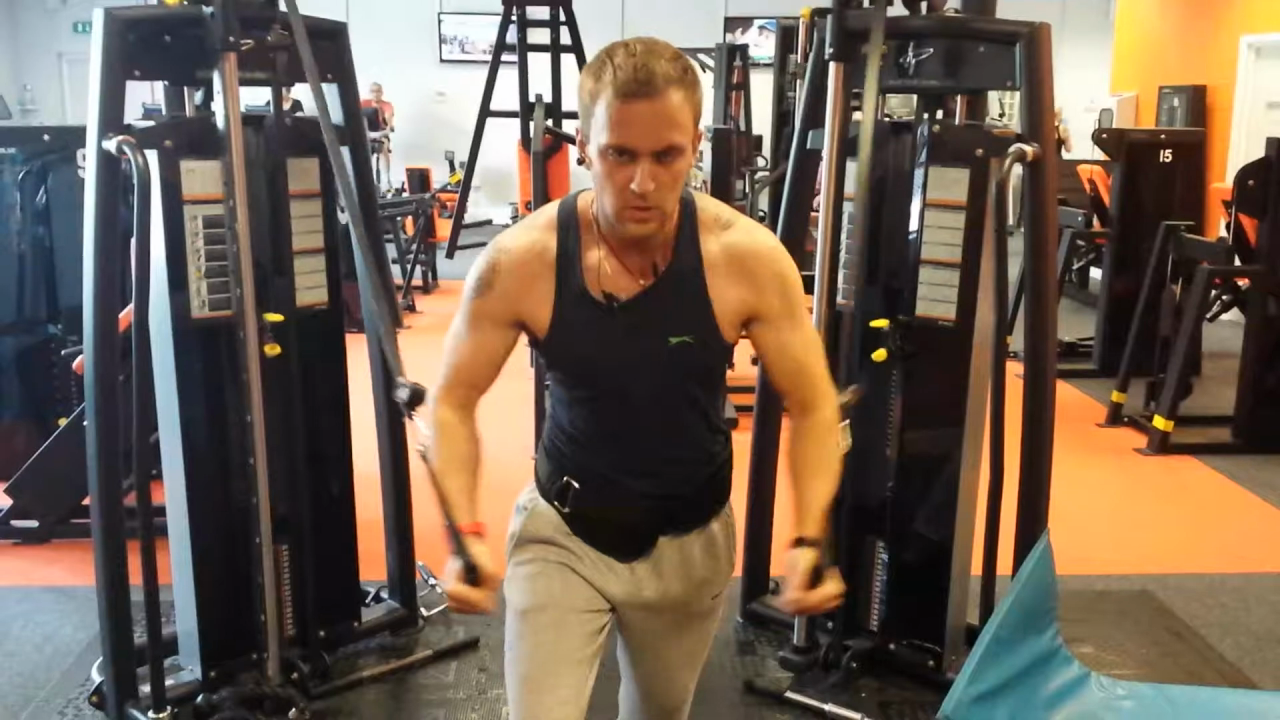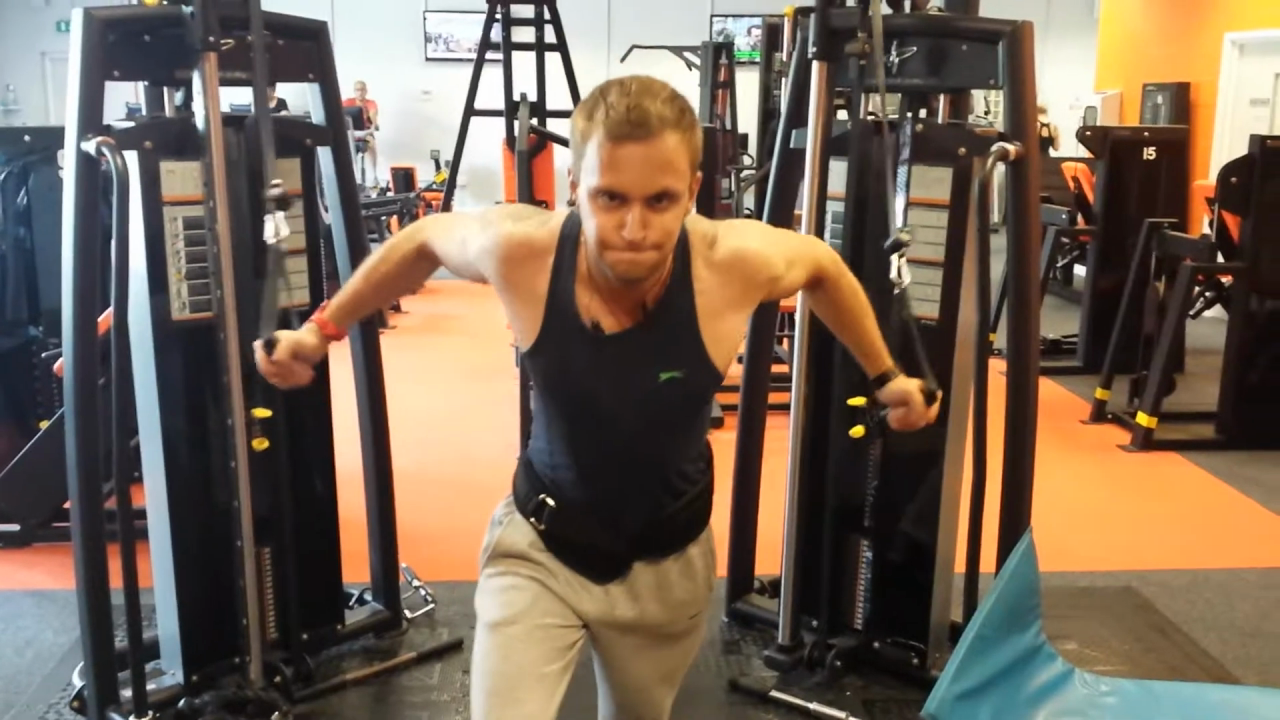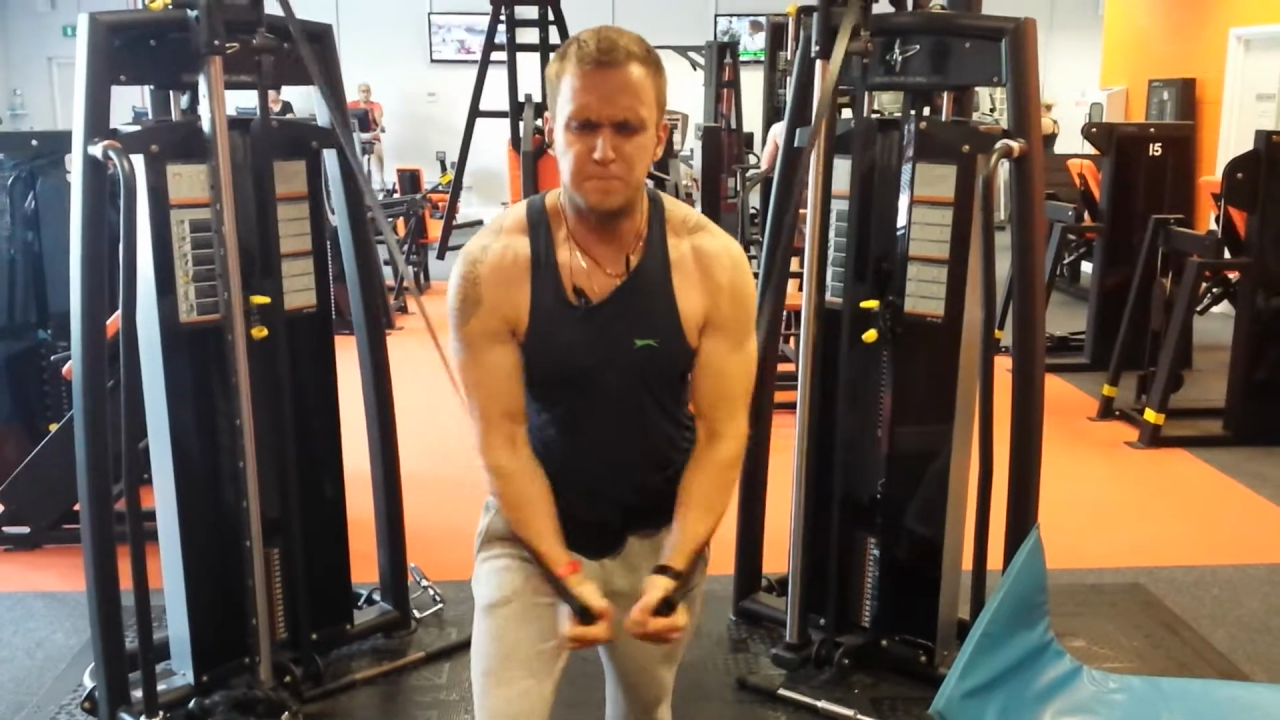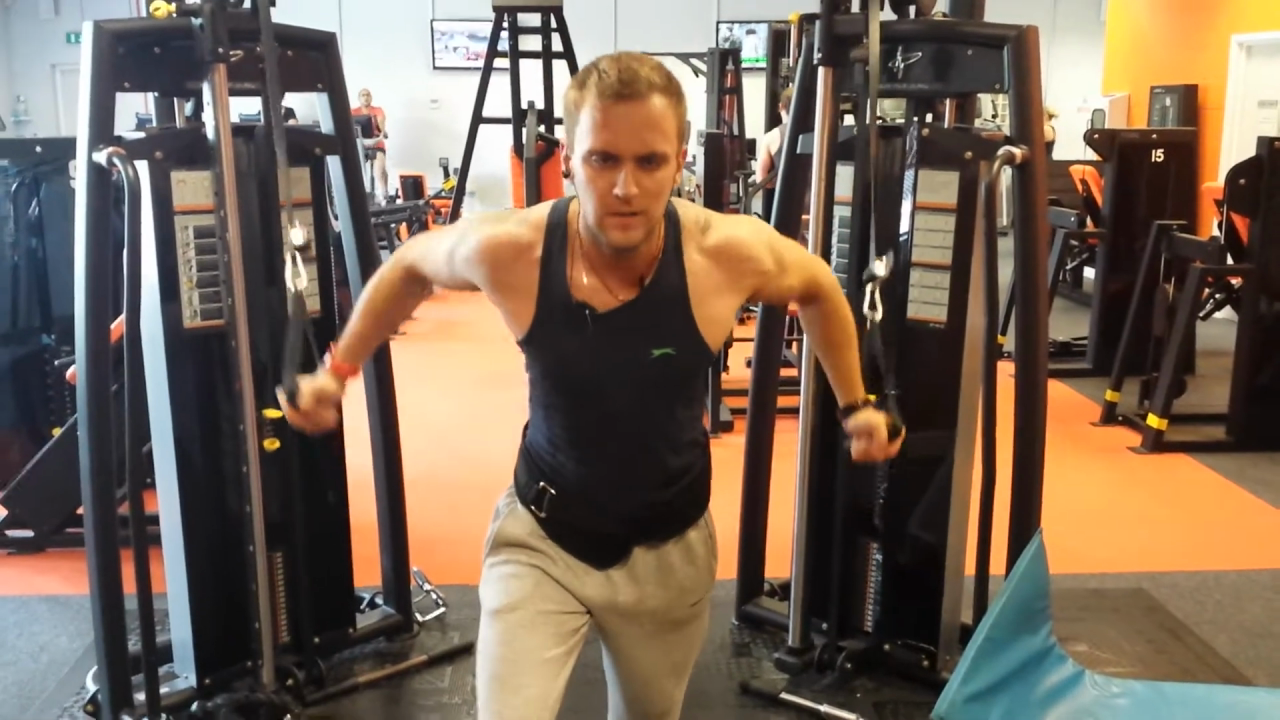
dt=0.7s
person 1, frame 1
left shoulder: (748, 256)
right shoulder: (520, 260)
left elbow: (812, 405)
right elbow: (453, 402)
left wrist: (806, 539)
right wrist: (469, 534)
left hip: (690, 537)
right hip: (563, 530)
person 1, frame 2
left shoulder: (739, 262)
right shoulder: (518, 248)
left elbow: (821, 264)
right elbow: (427, 236)
left wrist: (886, 375)
right wrist: (322, 330)
left hip: (669, 559)
right hip: (538, 549)
person 1, frame 3
left shoulder: (712, 262)
right shoulder: (492, 265)
left elbow: (722, 436)
right elbow: (500, 440)
left wrist: (674, 572)
right wrist: (565, 576)
left hip: (659, 529)
right hip: (535, 524)
person 1, frame 4
left shoulder: (730, 252)
right shoulder: (506, 248)
left elbow: (818, 287)
right elbow: (410, 265)
left wrist: (855, 406)
right wrist: (337, 373)
left hip: (669, 544)
right hip: (541, 536)
